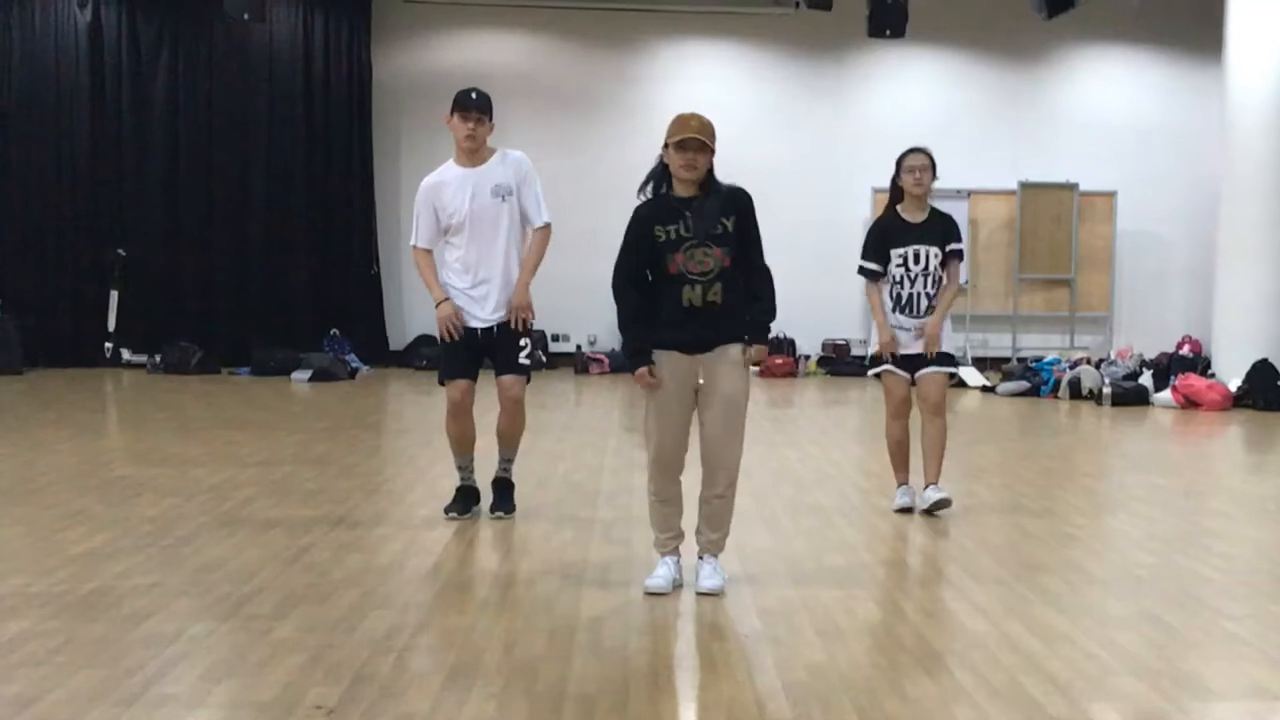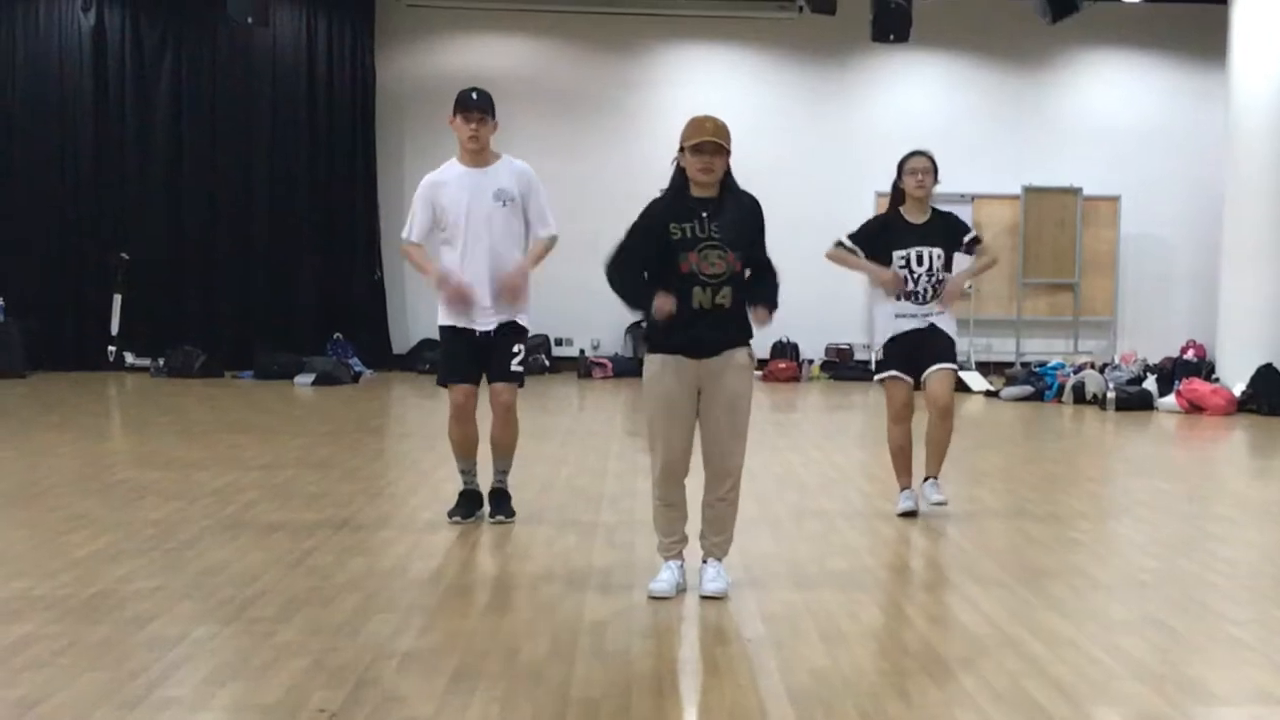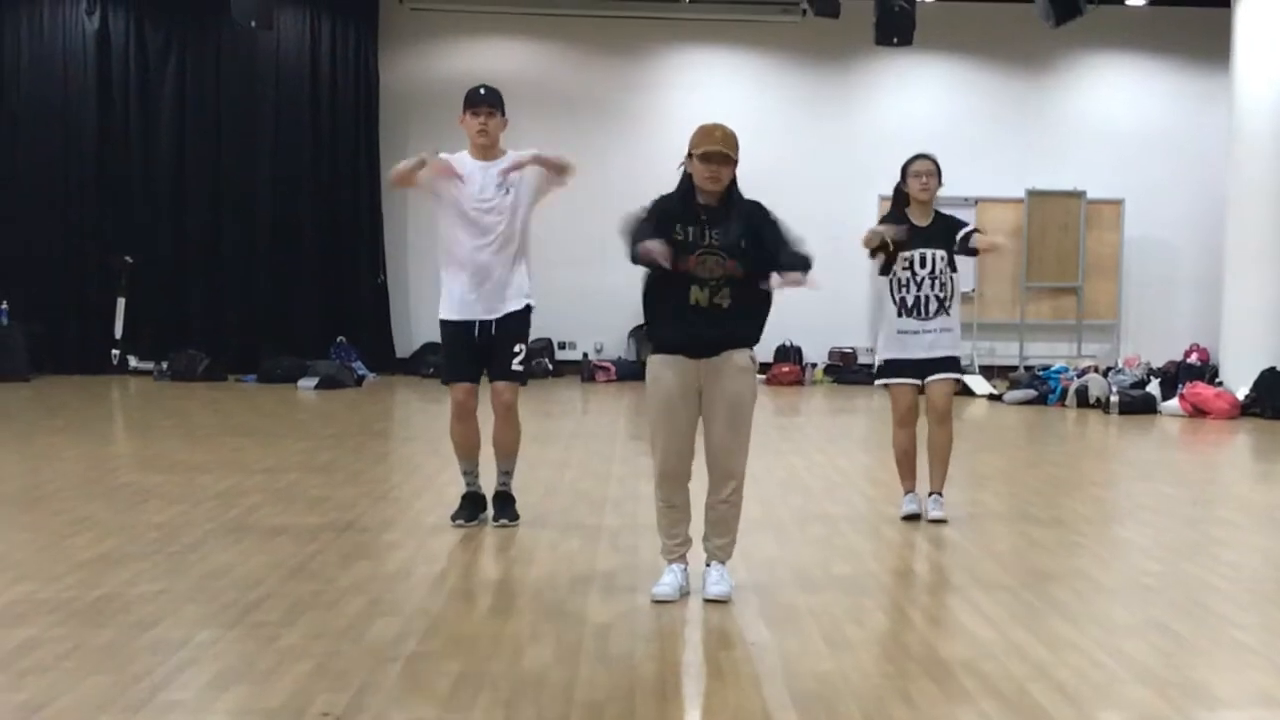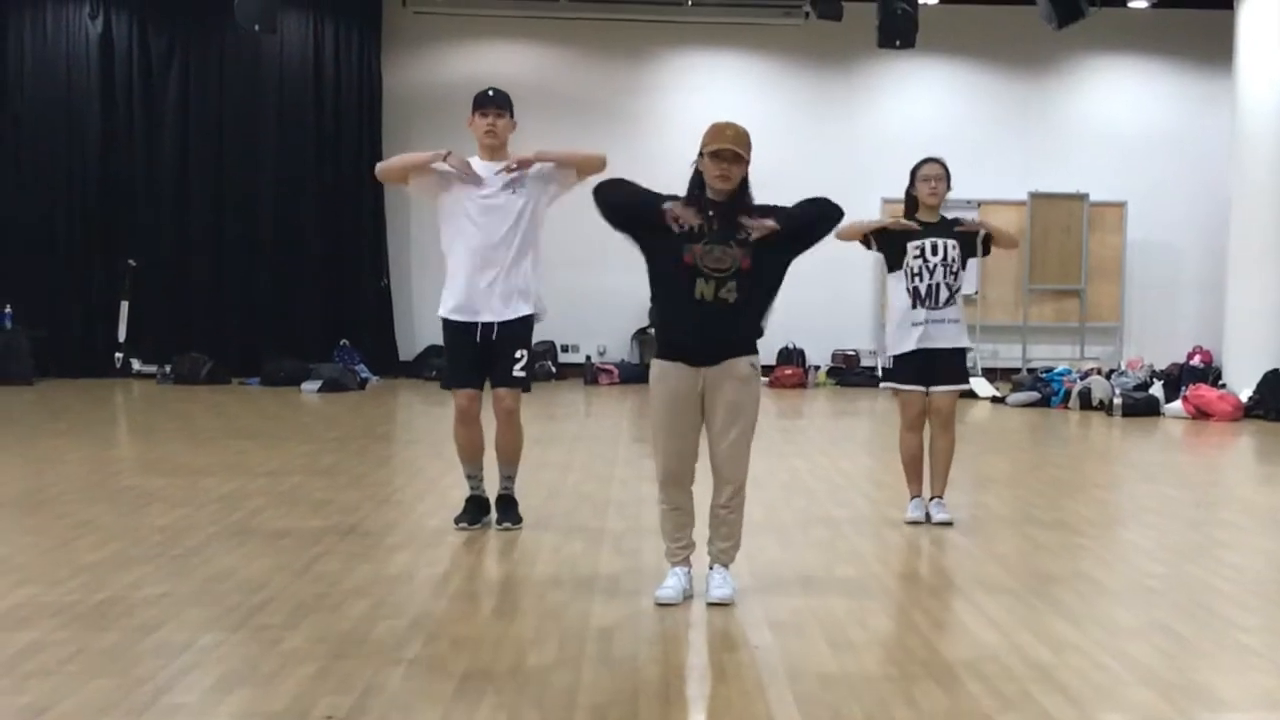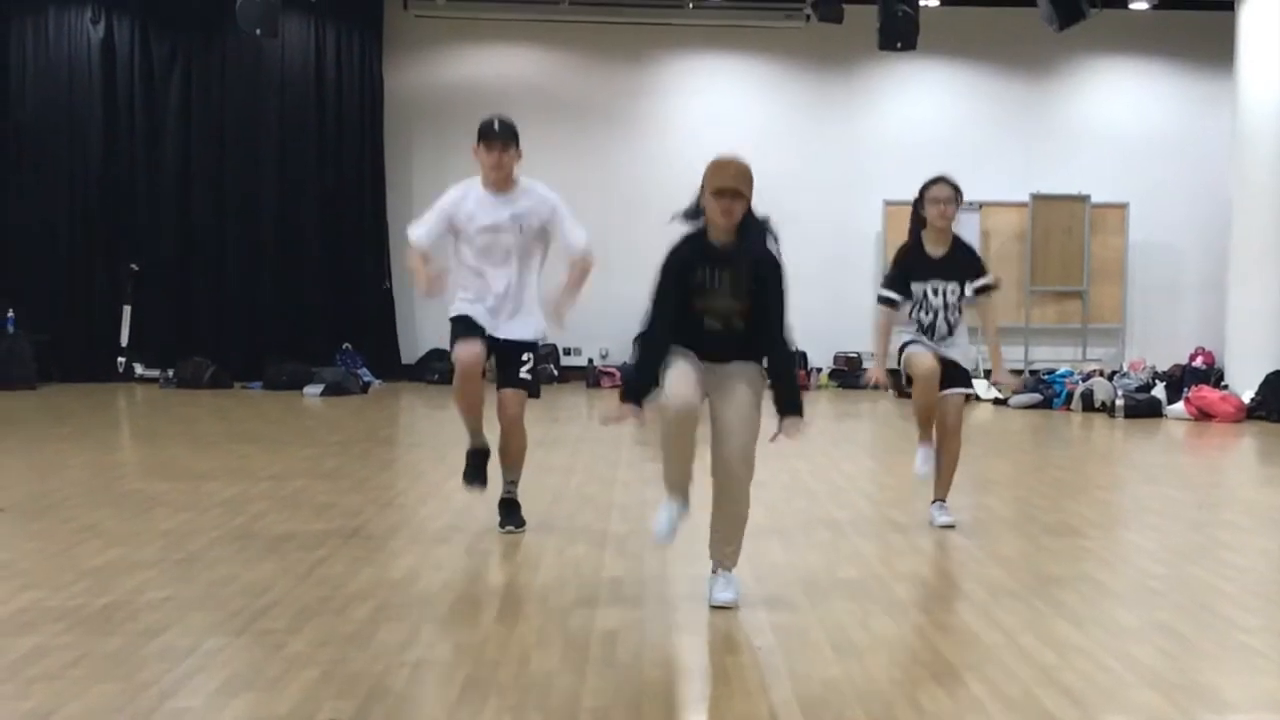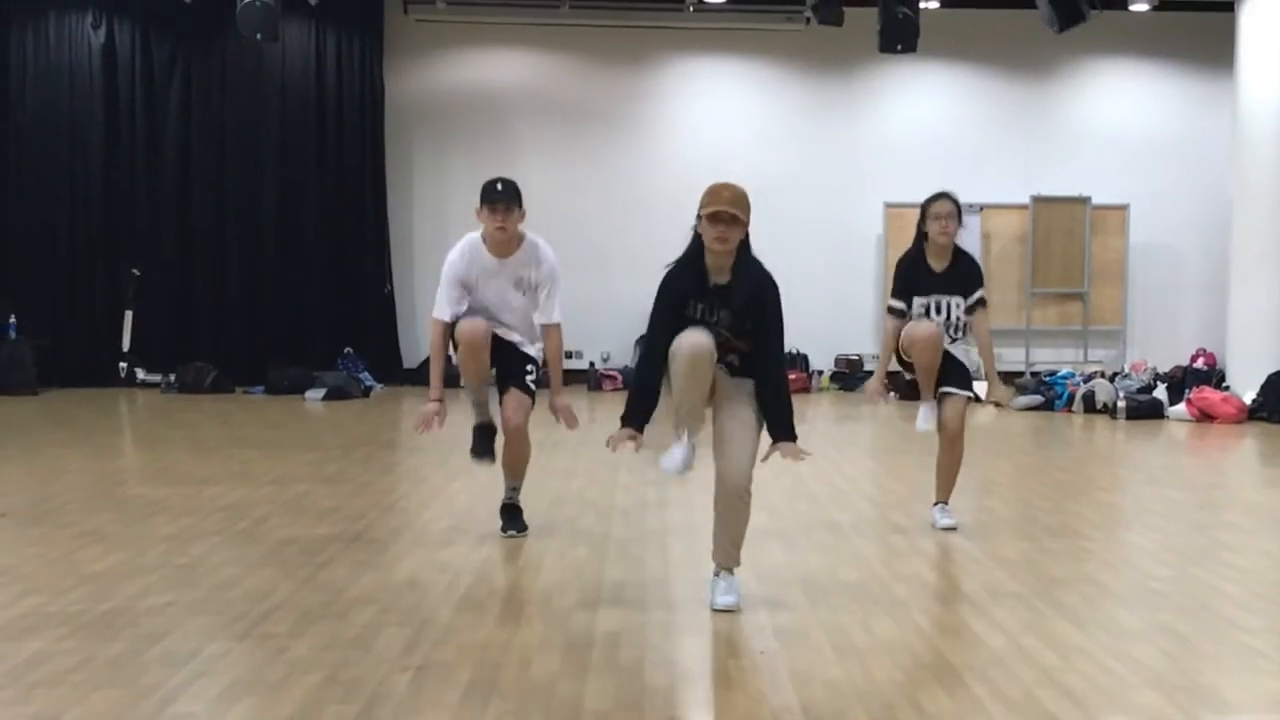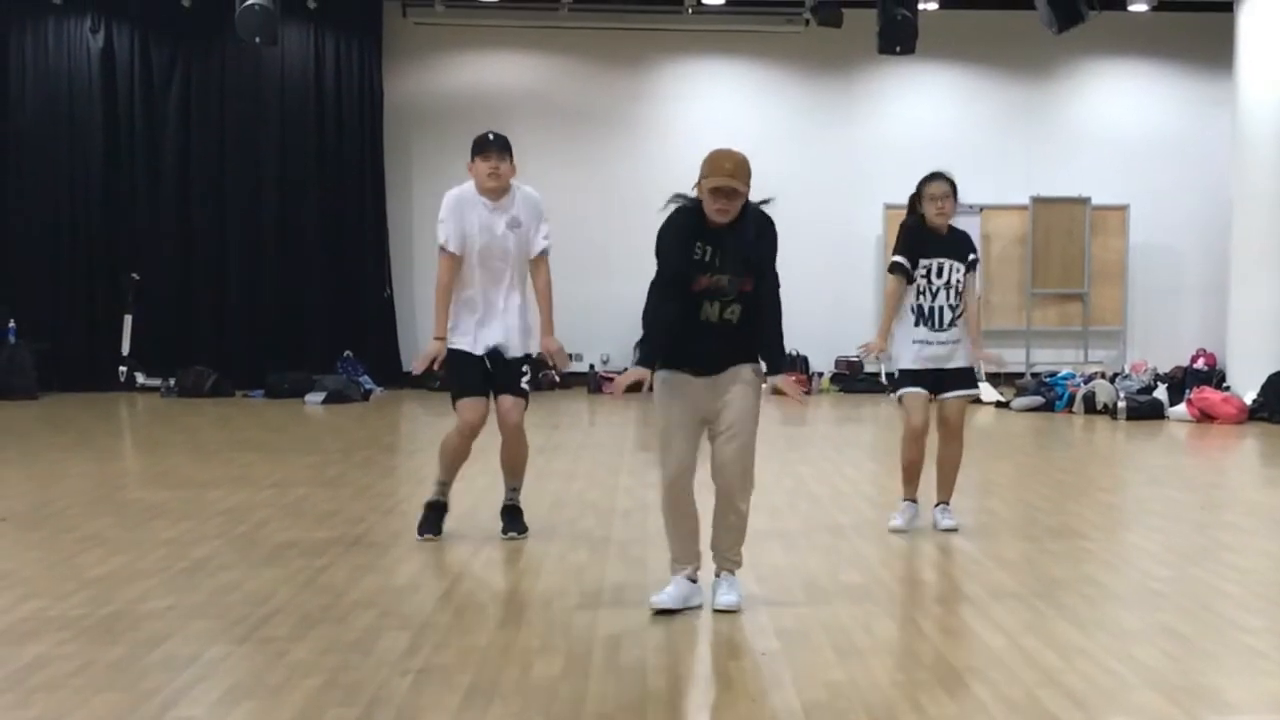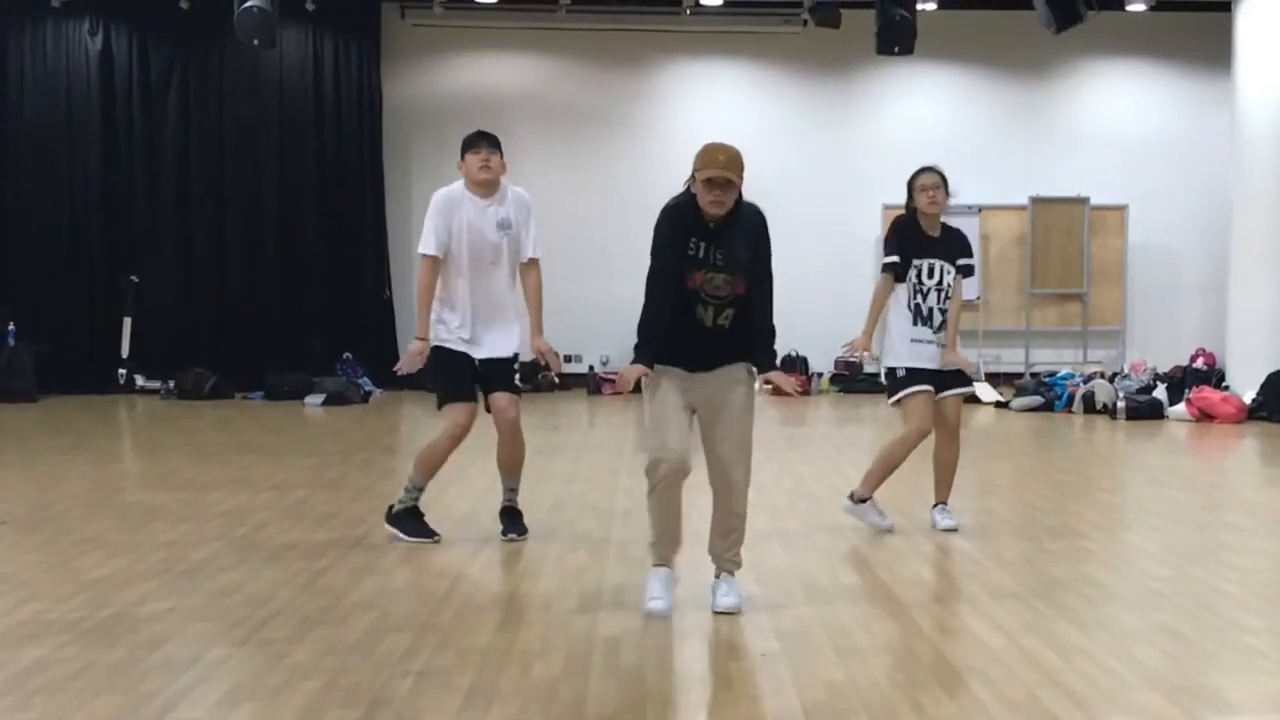
dt=0.2s
person 1, frame 1
left shoulder: (735, 203)
right shoulder: (649, 215)
left elbow: (756, 272)
right elbow: (627, 286)
left wrist: (759, 330)
right wrist: (637, 353)
left hip: (726, 351)
right hip: (667, 354)
left knee: (722, 461)
right knee: (663, 461)
left ankle: (710, 556)
right ankle: (668, 555)
person 1, frame 2
left shoulder: (745, 209)
right shoulder: (661, 213)
left elbow: (761, 268)
right elbow: (621, 268)
left wrist: (765, 302)
right wrist: (649, 298)
left hip: (730, 355)
right hip: (670, 355)
left knee: (725, 466)
right knee: (668, 465)
left ankle: (714, 559)
right ankle: (671, 559)
person 1, frame 3
left shoulder: (750, 215)
right shoulder: (669, 209)
left elbow: (784, 254)
right elbow: (641, 234)
left wrist: (792, 270)
right wrist: (647, 245)
left hip: (732, 356)
right hip: (672, 355)
left knee: (728, 468)
right knee: (670, 468)
left ankle: (717, 562)
right ankle: (675, 562)
person 1, frame 4
left shoulder: (758, 218)
right shoulder: (674, 212)
left elbow: (828, 212)
right elbow: (606, 194)
left wrist: (778, 225)
right wrist: (661, 208)
left hip: (735, 363)
right hip: (674, 361)
left knee: (730, 472)
right knee: (673, 471)
left ankle: (721, 566)
right ankle: (679, 565)
person 1, frame 5
left shoulder: (760, 260)
right shoulder: (684, 252)
left elbow: (773, 337)
right elbow: (658, 328)
left wrist: (789, 407)
right wrist: (633, 395)
left hip: (740, 369)
right hip: (685, 358)
left knee: (735, 472)
right knee: (679, 405)
left ankle: (723, 569)
right ankle: (677, 494)
person 1, frame 6
left shoulder: (759, 285)
right shoulder: (679, 280)
left elbow: (772, 361)
right elbow: (654, 349)
left wrist: (783, 431)
right wrist: (633, 419)
left hip: (742, 384)
right hip: (692, 371)
left knee: (735, 480)
right knee: (692, 345)
left ankle: (725, 572)
right ankle: (685, 436)
person 1, frame 7
left shoulder: (760, 230)
right shoulder: (679, 227)
left elbow: (767, 300)
right elbow: (662, 296)
left wrist: (777, 367)
right wrist: (647, 361)
left hip: (738, 373)
right hip: (679, 372)
left knee: (734, 475)
right knee: (676, 478)
left ankle: (726, 572)
right ankle: (685, 576)
person 1, frame 8
left shoulder: (752, 225)
right shoulder: (674, 219)
left elbow: (760, 299)
right elbow: (659, 292)
left wrist: (766, 362)
right wrist: (644, 357)
left hip: (730, 370)
right hip: (671, 367)
left knee: (732, 477)
right knee: (668, 460)
left ankle: (725, 573)
right ankle: (662, 567)
person 2, frame 1
left shoulder: (516, 166)
right shoulder: (433, 185)
left elbow: (541, 229)
right elbow: (422, 249)
left wrist: (522, 285)
right wrist: (440, 298)
left hip: (509, 308)
right hip: (459, 312)
left knee: (512, 395)
right knee: (457, 399)
left ankle: (504, 479)
right ankle: (466, 486)
person 2, frame 2
left shoulder: (519, 175)
right shoulder: (435, 183)
left elbow: (546, 235)
right elbow: (412, 244)
left wrist: (523, 270)
right wrist: (441, 276)
left hip: (508, 312)
right hip: (457, 315)
left knee: (504, 401)
right knee: (460, 402)
left ankle: (500, 489)
right ankle: (469, 489)
person 2, frame 3
left shoulder: (524, 168)
right shoulder: (444, 168)
left elbow: (564, 170)
right elbow: (398, 179)
left wrist: (535, 159)
right wrist: (422, 163)
left hip: (510, 304)
right hip: (459, 307)
left knee: (505, 400)
right knee: (461, 401)
left ankle: (504, 491)
right ankle: (472, 492)
person 2, frame 4
left shoulder: (539, 172)
right shoulder: (448, 172)
left elbow: (597, 163)
right elbow: (383, 172)
left wrist: (541, 157)
right wrist: (442, 158)
left hip: (514, 308)
right hip: (461, 308)
left knee: (507, 405)
right knee: (465, 405)
left ankle: (507, 496)
right ankle: (475, 496)
person 2, frame 5
left shoulder: (541, 201)
right shoulder: (458, 198)
left elbow: (583, 254)
right elbow: (418, 244)
left wrist: (568, 291)
right wrist: (424, 273)
left hip: (520, 321)
right hip: (472, 311)
left knee: (511, 410)
right knee: (467, 364)
left ankle: (510, 498)
right ankle: (476, 445)
person 2, frame 6
left shoulder: (542, 258)
right shoulder: (462, 257)
left elbow: (550, 327)
right elbow: (440, 324)
left wrist: (558, 392)
right wrist: (435, 395)
left hip: (522, 343)
right hip: (478, 329)
left knee: (516, 421)
right knee: (472, 330)
left ankle: (511, 504)
right ankle: (482, 421)
person 2, frame 7
left shoulder: (529, 203)
right shoulder: (456, 201)
left elbow: (539, 266)
right elbow: (447, 265)
left wrist: (548, 333)
right wrist: (439, 336)
left hip: (514, 335)
right hip: (465, 334)
left knee: (512, 419)
right knee: (471, 422)
left ankle: (512, 505)
right ankle: (438, 501)
person 2, frame 8
left shoulder: (519, 202)
right shoulder: (446, 201)
left elbow: (529, 269)
right elbow: (429, 268)
left wrist: (537, 333)
right wrist: (421, 336)
left hip: (500, 336)
right hip: (450, 334)
left knee: (508, 417)
right knee: (458, 425)
left ankle: (510, 507)
right ankle: (404, 508)
person 3, frame 1
left shoulder: (945, 225)
right shoulder: (883, 226)
left elbow: (952, 281)
right elbow: (873, 284)
left wrist: (936, 321)
right wrist: (882, 328)
left hip: (932, 332)
right hip: (894, 332)
left knee: (933, 405)
right knee: (897, 406)
left ankle: (931, 485)
right ankle: (903, 486)
person 3, frame 2
left shoulder: (948, 224)
right shoulder: (883, 224)
left elbow: (987, 256)
right elbow: (835, 253)
left wrist: (960, 278)
right wrist: (874, 270)
left hip: (936, 326)
right hip: (894, 329)
left knee: (941, 403)
right knee: (899, 410)
left ankle: (931, 479)
right ankle: (905, 489)
person 3, frame 3
left shoulder: (950, 226)
right shoulder: (893, 225)
left elbow: (994, 246)
right elbow: (868, 242)
left wrist: (988, 245)
right wrist: (879, 233)
left hip: (941, 338)
right hip: (899, 338)
left knee: (940, 412)
right knee: (904, 416)
left ankle: (936, 495)
right ankle: (909, 493)
person 3, frame 4
left shoulder: (960, 230)
right shoulder: (897, 230)
left elbow: (1012, 242)
right elbow: (842, 234)
left wrist: (986, 227)
right wrist: (884, 223)
left hip: (948, 337)
right hip: (907, 337)
left knee: (943, 417)
right knee: (912, 420)
left ankle: (937, 498)
right ankle: (915, 497)
person 3, frame 5
left shoulder: (966, 255)
right shoulder: (907, 254)
left elbow: (985, 310)
right elbow: (887, 311)
left wrist: (997, 362)
right wrist: (879, 362)
left hip: (954, 350)
right hip: (918, 343)
left knee: (951, 426)
right knee: (926, 370)
left ankle: (940, 502)
right ankle: (925, 441)
person 3, frame 6
left shoulder: (968, 266)
right shoulder: (909, 264)
left elbow: (980, 324)
right elbow: (894, 322)
left wrist: (993, 379)
right wrist: (879, 375)
left hip: (954, 354)
right hip: (915, 347)
left knee: (953, 431)
right knee: (925, 334)
left ankle: (941, 505)
right ankle: (927, 401)
person 3, frame 7
left shoulder: (964, 242)
right shoulder: (910, 232)
left elbow: (969, 293)
right elbow: (896, 285)
left wrist: (976, 343)
right wrist: (882, 335)
left hip: (954, 351)
right hip: (911, 349)
left knee: (952, 427)
right knee: (916, 426)
left ankle: (942, 505)
right ankle: (908, 501)
person 3, frame 8
left shoulder: (957, 241)
right shoulder: (902, 228)
left elbow: (956, 295)
right elbow: (886, 281)
left wrist: (952, 347)
right wrist: (867, 334)
left hip: (941, 350)
right hip: (907, 350)
left knee: (950, 426)
right knee: (919, 427)
left ankle: (941, 506)
right ankle: (862, 496)
